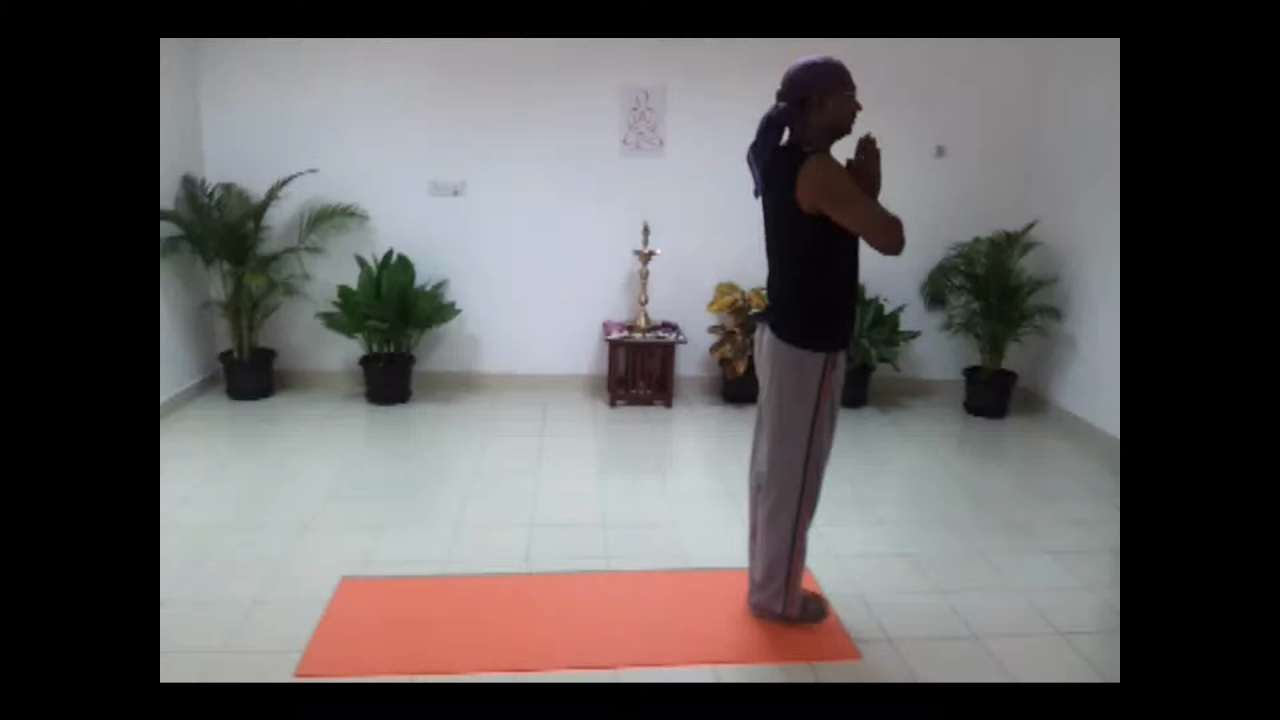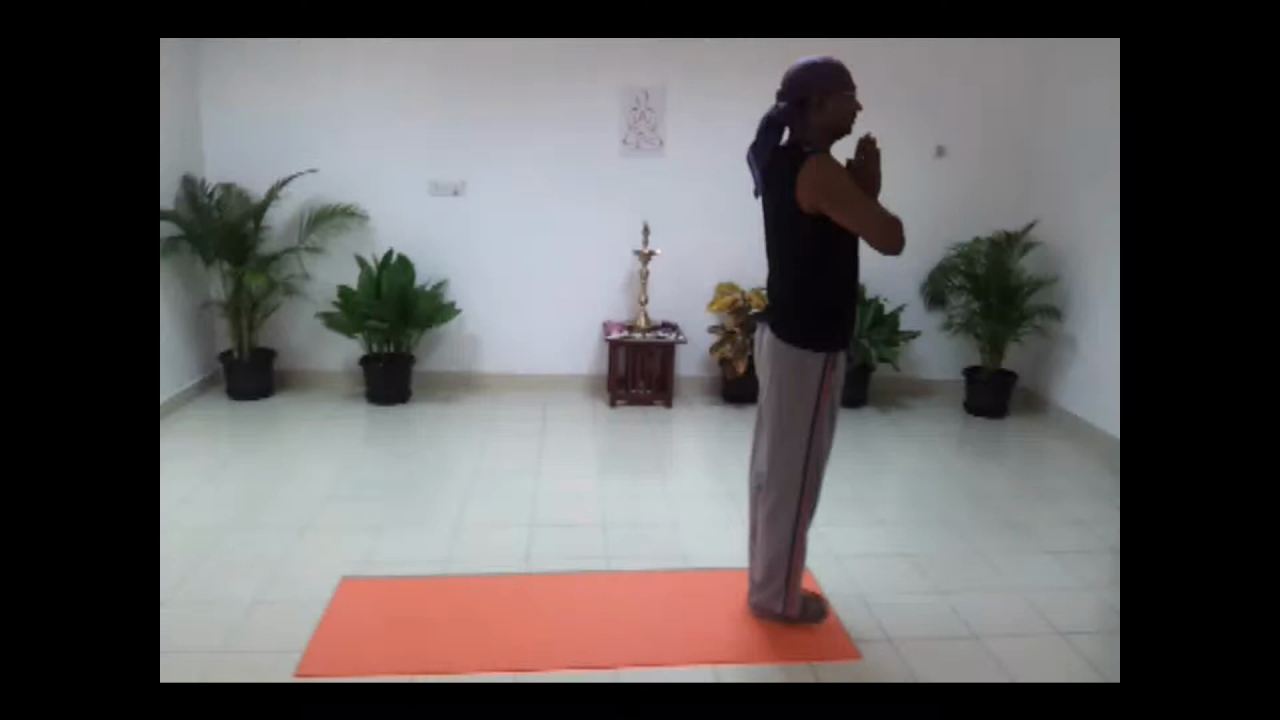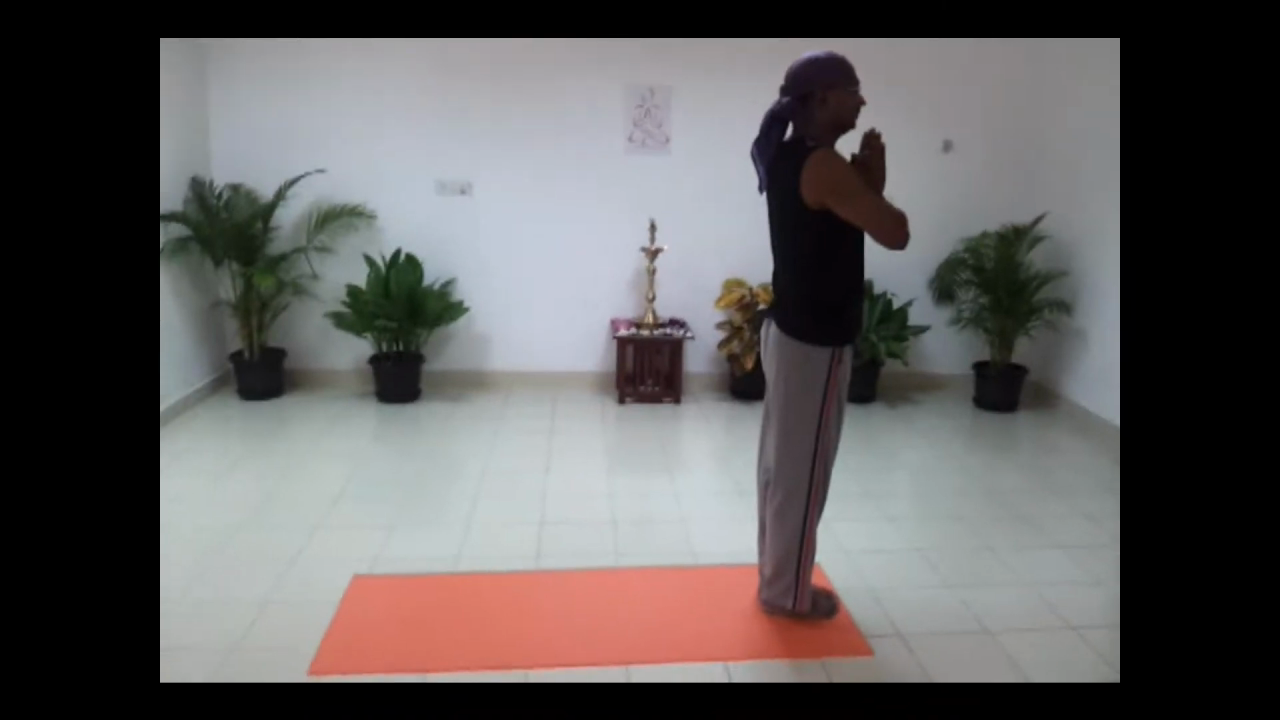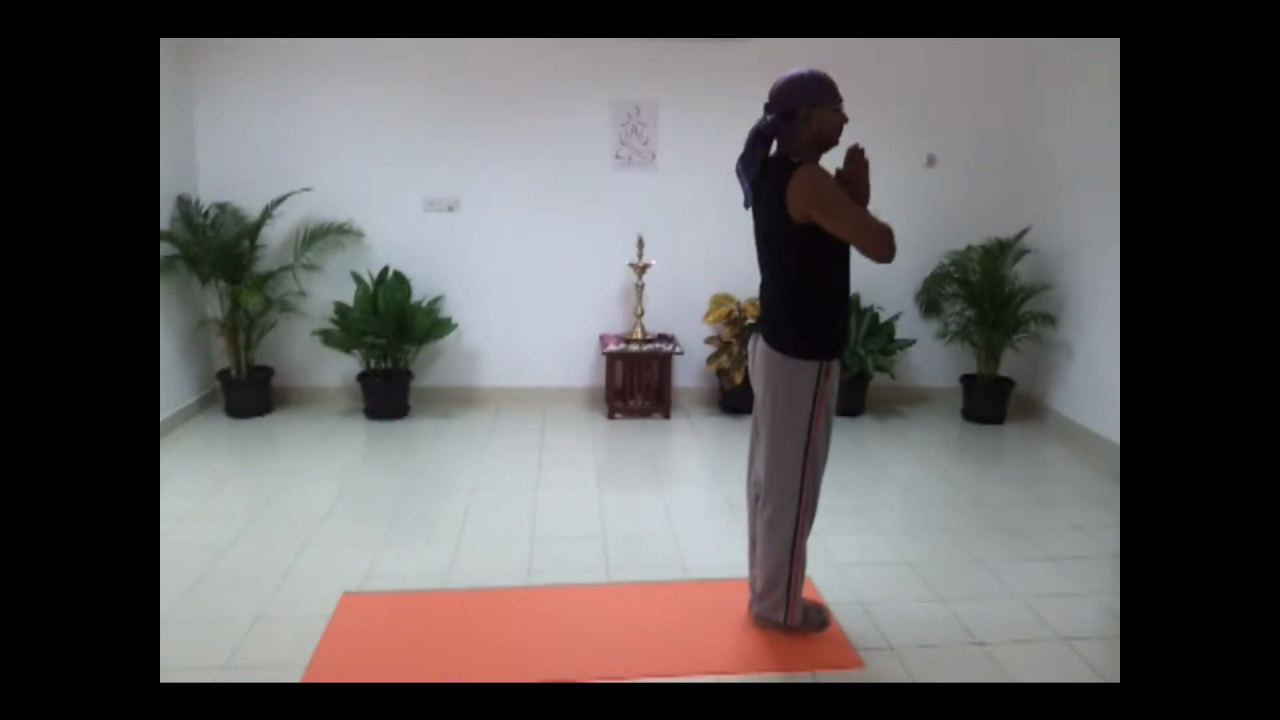
dt=0.3s
person 1, frame 1
left shoulder: (785, 162)
right shoulder: (818, 172)
left elbow: (835, 226)
right elbow: (891, 238)
left wrist: (859, 191)
right wrist: (868, 189)
left hip: (783, 336)
right hip: (809, 347)
left knee: (774, 468)
right knee: (794, 474)
left ankle: (768, 580)
right ankle: (777, 595)
person 1, frame 2
left shoulder: (784, 162)
right shoulder: (818, 171)
left elbow: (836, 226)
right elbow: (890, 238)
left wrist: (859, 188)
right wrist: (868, 188)
left hip: (783, 334)
right hip: (808, 346)
left knee: (775, 467)
right knee: (793, 474)
left ankle: (768, 580)
right ankle: (777, 596)
person 1, frame 3
left shoulder: (789, 157)
right shoulder: (823, 166)
left elbow: (839, 223)
right elbow: (896, 233)
left wrist: (865, 184)
right wrist: (874, 182)
left hip: (789, 330)
right hip: (815, 342)
left knee: (783, 463)
right knee: (802, 470)
left ankle: (778, 576)
right ankle: (787, 591)
person 1, frame 4
left shoulder: (774, 173)
right shoulder: (808, 182)
left elbow: (828, 234)
right elbow: (882, 246)
left wrist: (849, 198)
right wrist: (858, 198)
left hip: (776, 344)
right hip: (803, 356)
left knee: (772, 477)
right knee: (792, 484)
left ankle: (769, 589)
right ankle: (779, 605)
